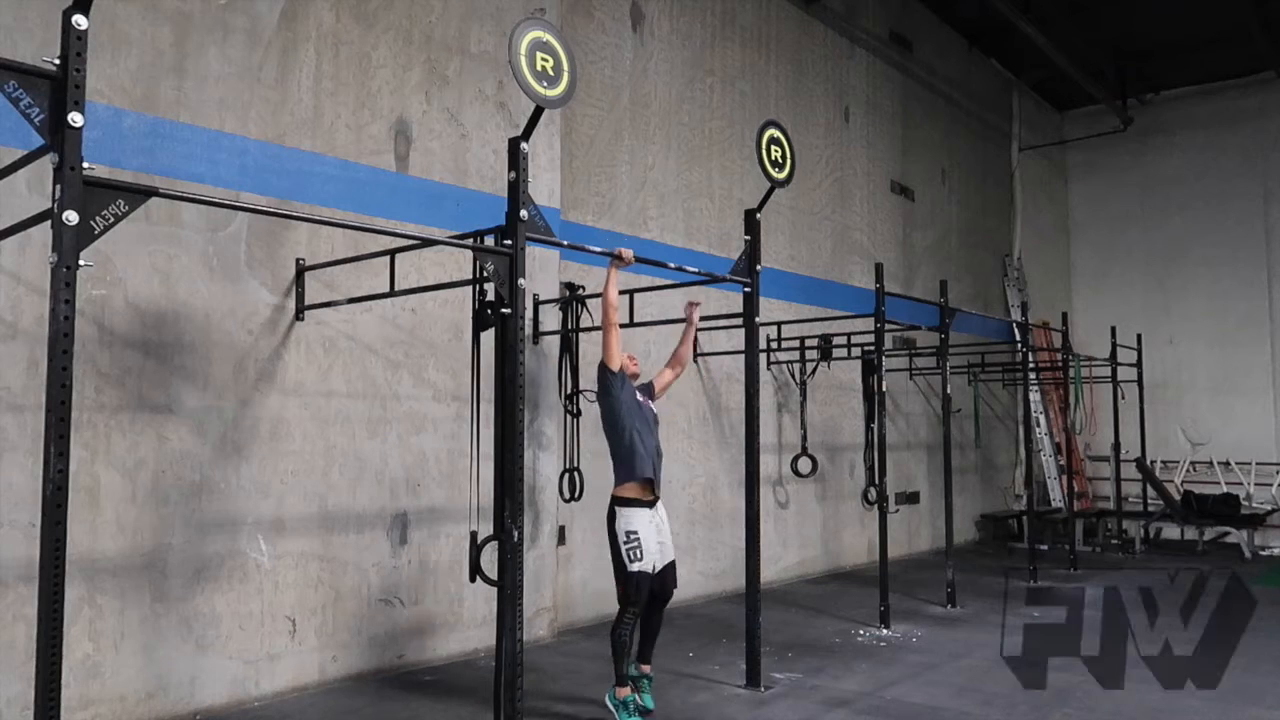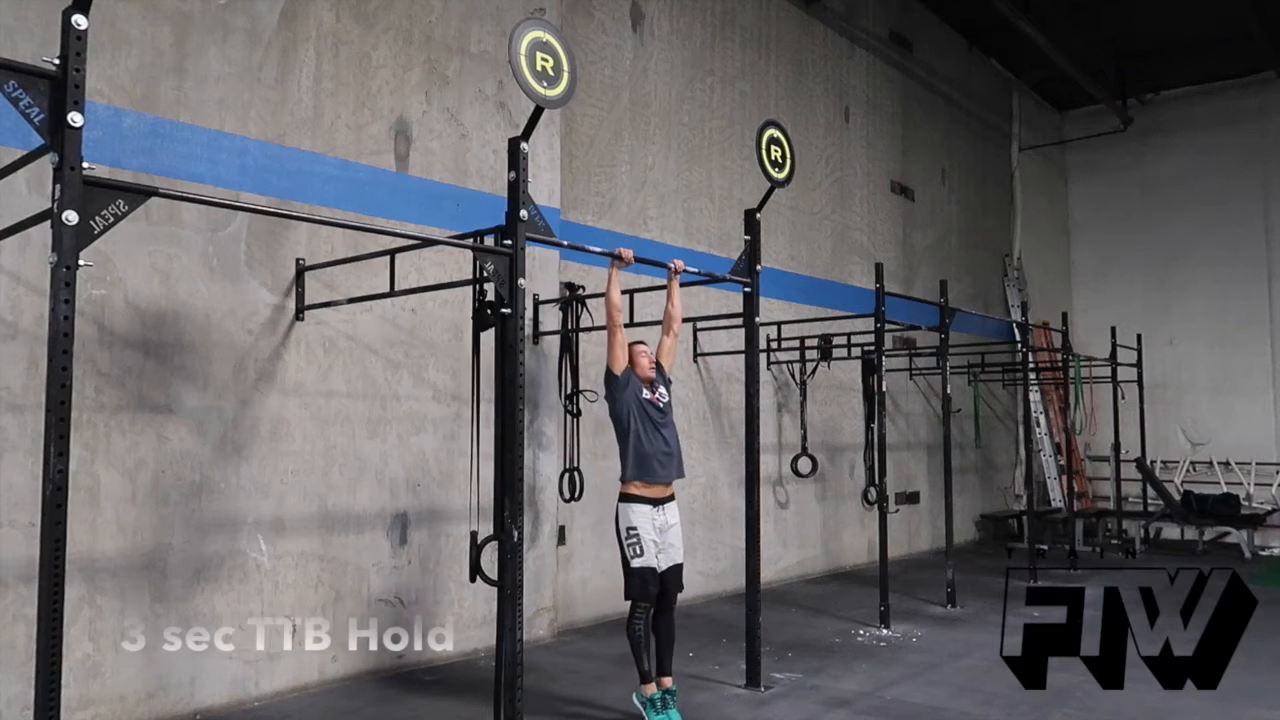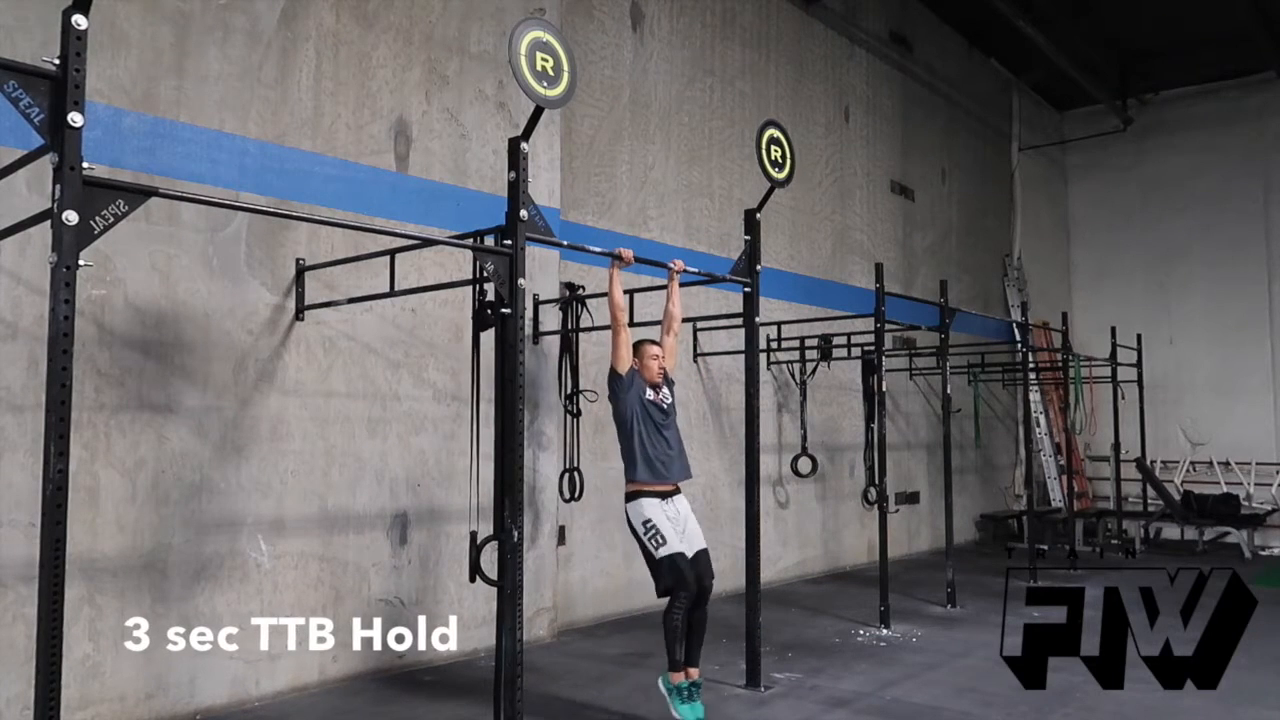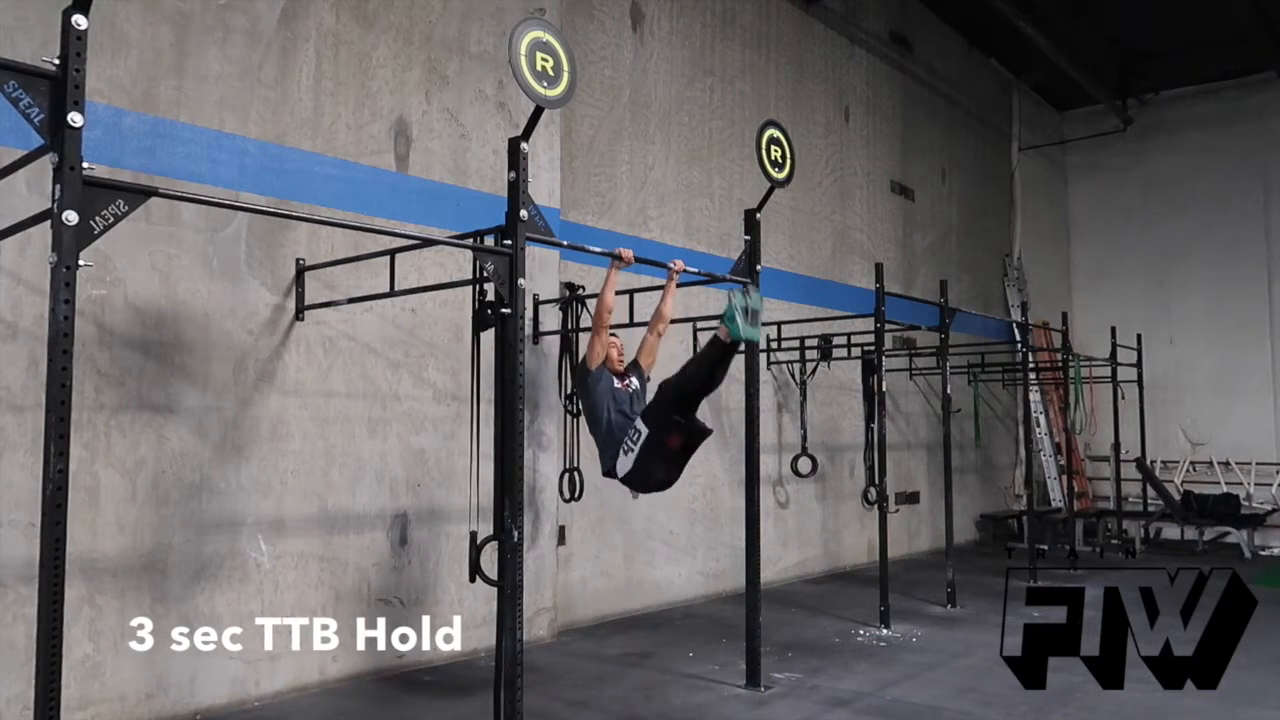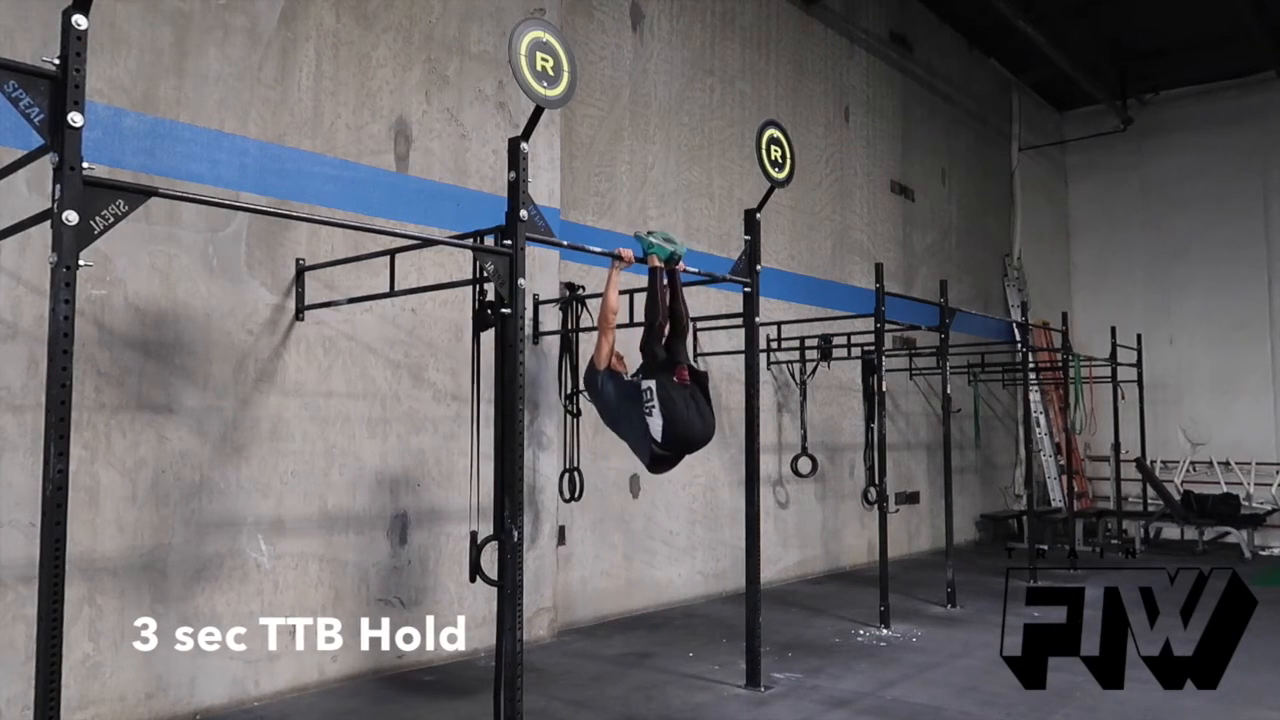
dt=0.7s
person 1, frame 1
left shoulder: (643, 393)
right shoulder: (613, 388)
left elbow: (675, 365)
right elbow: (610, 324)
left wrist: (690, 322)
right wrist: (615, 269)
left hip: (655, 508)
right hip: (630, 511)
left knee: (661, 594)
right knee: (633, 601)
left ankle: (639, 667)
person 1, frame 2
left shoulder: (661, 385)
right shoulder: (622, 387)
left elbow: (672, 328)
right elbow: (615, 323)
left wrist: (674, 281)
right wrist: (616, 269)
left hip: (668, 507)
right hip: (636, 508)
left knee: (668, 599)
right knee: (643, 599)
person 1, frame 3
left shoulder: (664, 385)
right shoulder: (628, 383)
left elbow: (671, 329)
right elbow: (621, 324)
left wrist: (673, 282)
right wrist: (617, 270)
left hip: (675, 501)
right hip: (645, 505)
left knee: (701, 584)
right knee: (683, 588)
left ankle: (691, 675)
right ankle: (676, 678)
person 1, frame 4
left shoulder: (635, 375)
right shoulder: (593, 378)
left elbow: (657, 329)
right elbow: (601, 323)
left wrist: (672, 280)
right wrist: (614, 270)
left hip: (659, 467)
right hip: (631, 466)
left knee: (689, 392)
right knee: (670, 392)
left ankle: (730, 334)
right ankle: (728, 331)
person 1, frame 5
left shoulder: (641, 379)
right shoulder: (600, 381)
left elbow: (662, 327)
right elbow: (607, 325)
left wrist: (672, 276)
right wrist: (615, 270)
left hip: (698, 428)
left knee: (677, 334)
